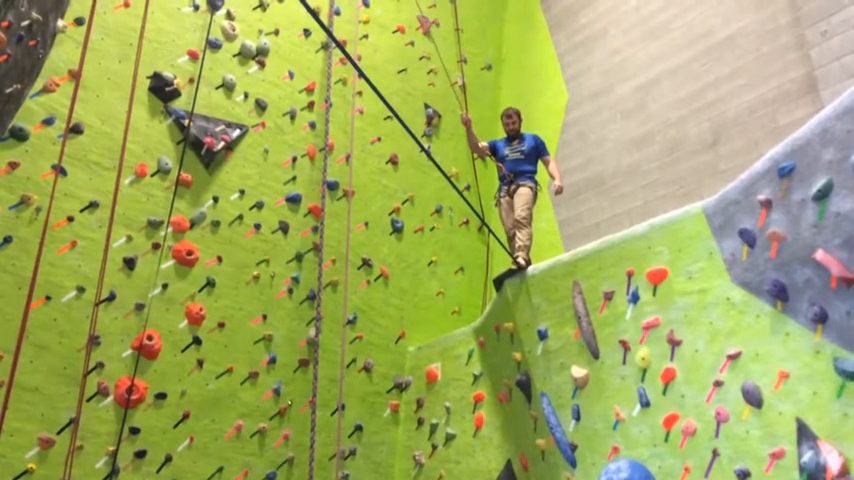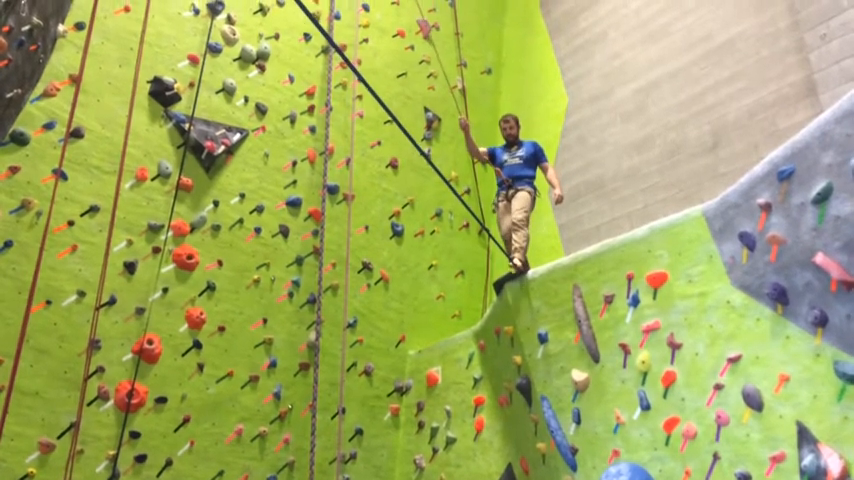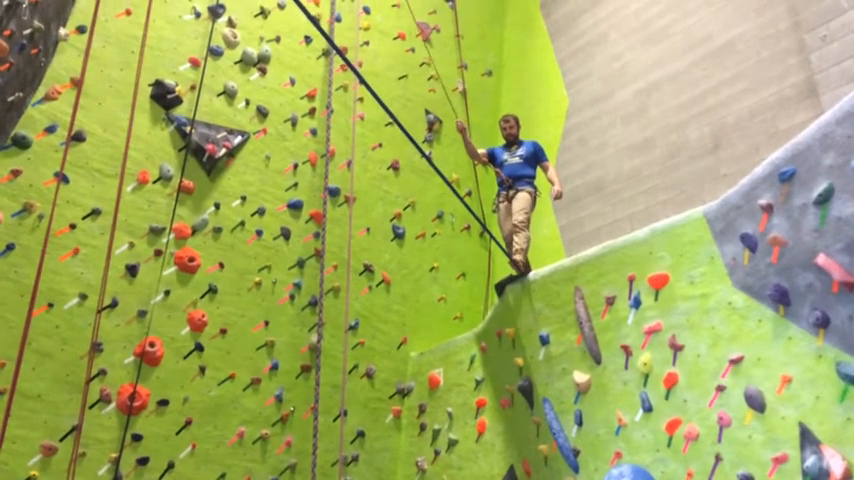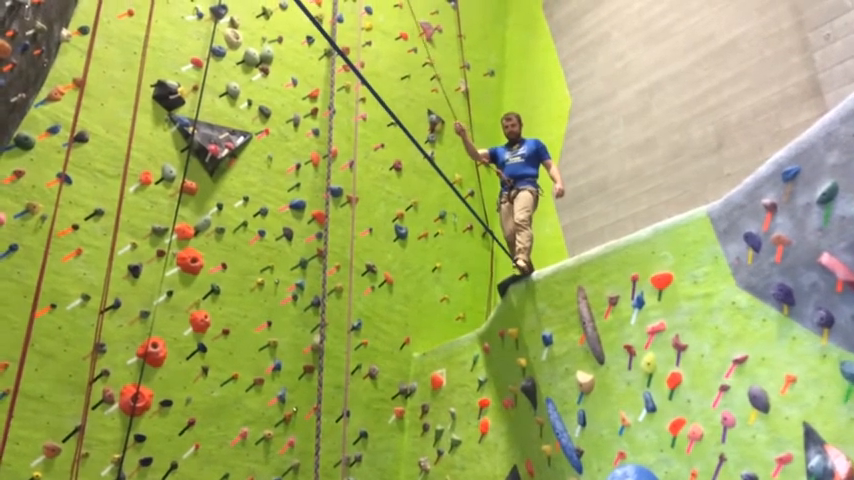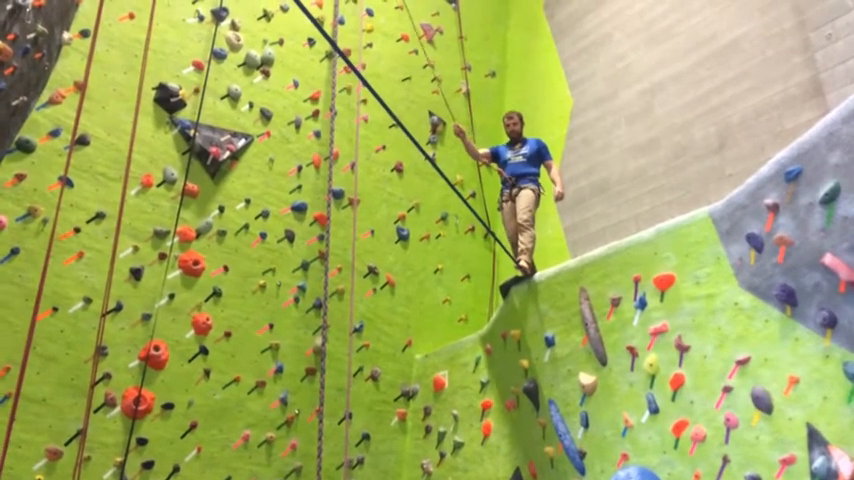
dt=0.4s
person 1, frame 1
left shoulder: (533, 139)
right shoulder: (497, 144)
left elbow: (549, 162)
right elbow: (477, 148)
left wrist: (557, 179)
right wrist: (468, 128)
left hip: (525, 184)
right hip: (505, 189)
left knee: (522, 218)
right knee: (510, 229)
left ankle: (522, 257)
right ankle: (525, 267)
person 1, frame 2
left shoulder: (532, 146)
right shoulder: (496, 151)
left elbow: (547, 169)
right elbow: (475, 153)
left wrist: (557, 187)
right wrist: (467, 133)
left hip: (523, 189)
right hip: (503, 194)
left knee: (519, 220)
right knee: (506, 233)
left ankle: (518, 258)
right ankle: (524, 271)
person 1, frame 3
left shoulder: (532, 146)
right shoulder: (496, 151)
left elbow: (547, 168)
right elbow: (475, 155)
left wrist: (556, 184)
right wrist: (465, 135)
left hip: (524, 189)
right hip: (503, 194)
left knee: (520, 222)
right knee: (508, 235)
left ankle: (519, 260)
right ankle: (525, 273)
person 1, frame 4
left shoulder: (534, 144)
right shoulder: (498, 151)
left elbow: (550, 166)
right elbow: (476, 155)
left wrist: (558, 182)
right wrist: (464, 136)
left hip: (526, 188)
right hip: (506, 194)
left knee: (522, 220)
right knee: (510, 235)
left ankle: (522, 260)
right ankle: (528, 273)
person 1, frame 5
left shoulder: (536, 144)
right shoulder: (500, 150)
left elbow: (551, 167)
right elbow: (477, 155)
left wrist: (558, 185)
right wrist: (464, 138)
left hip: (528, 187)
right hip: (507, 192)
left knee: (525, 221)
right knee: (513, 235)
left ankle: (525, 261)
right ankle: (530, 273)
